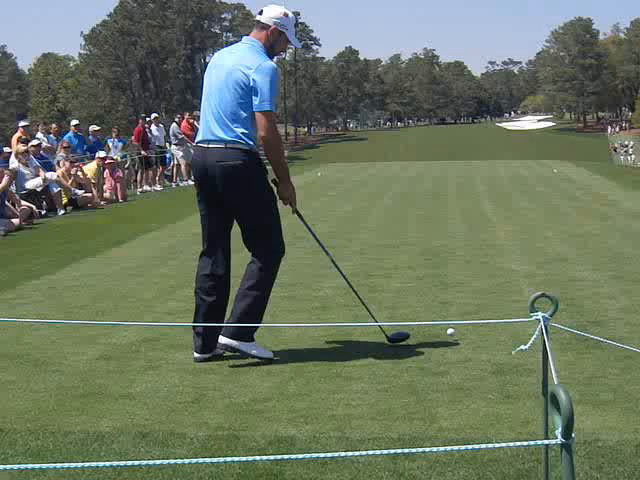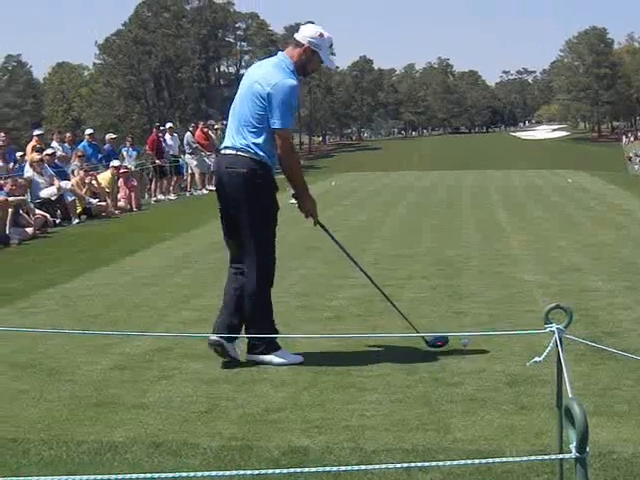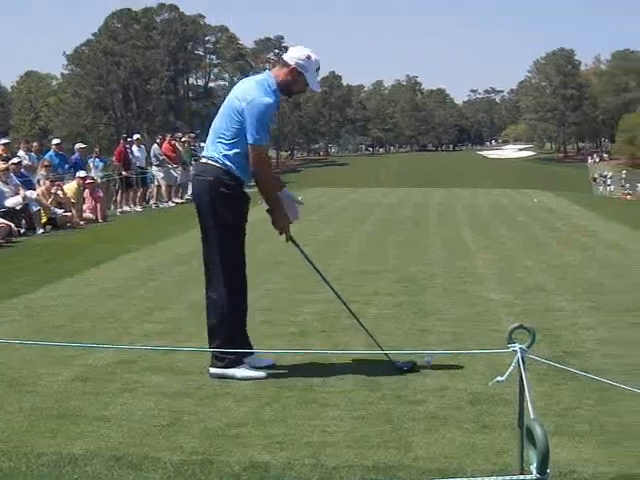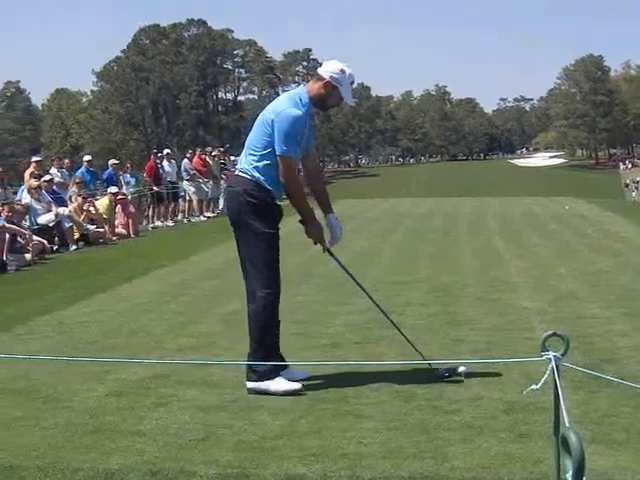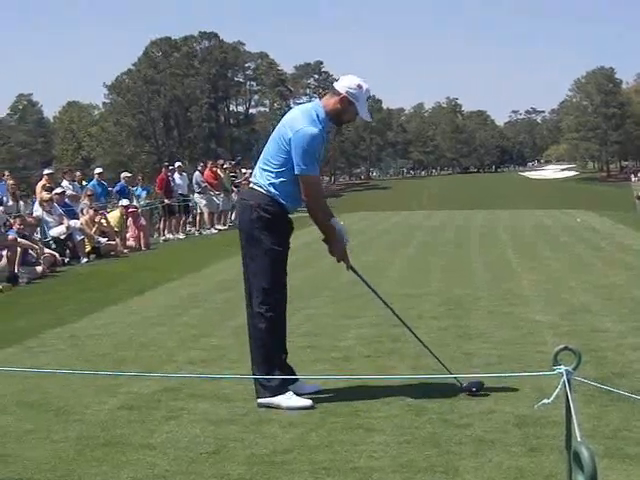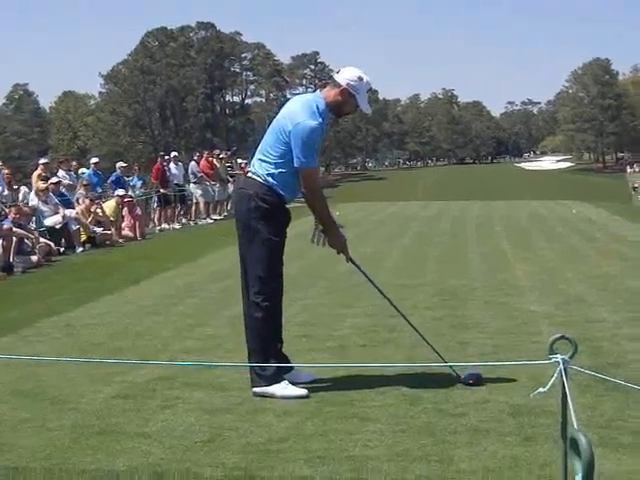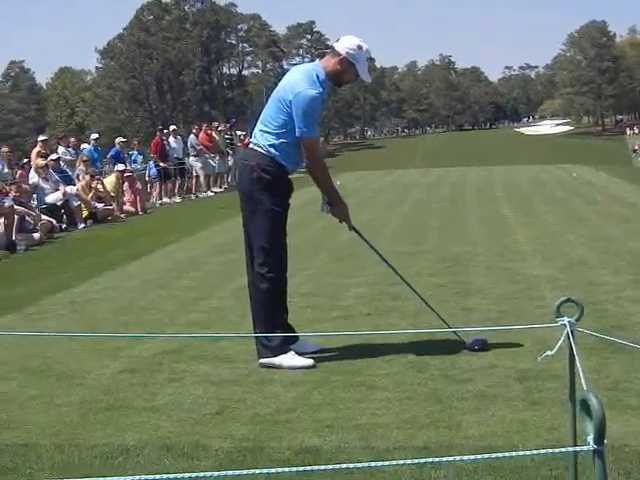
dt=0.3s
person 1, frame 1
left shoulder: (219, 58)
right shoulder: (264, 67)
right elbow: (267, 133)
right wrist: (285, 182)
left hip: (203, 157)
right hip: (237, 162)
left knee: (213, 254)
right knee: (268, 249)
left ankle: (205, 341)
right ankle: (239, 330)
person 1, frame 2
left shoulder: (260, 68)
right shoulder: (285, 83)
right elbow: (284, 149)
left wrist: (295, 186)
right wrist: (304, 195)
left hip: (228, 164)
right hip: (250, 172)
left knee: (242, 257)
right knee: (260, 262)
left ankle: (226, 331)
right ankle: (261, 345)
person 1, frame 3
left shoulder: (254, 86)
right shoulder: (262, 99)
left elbow: (256, 157)
right elbow: (257, 165)
left wrist: (281, 192)
right wrist: (277, 210)
left hip: (217, 182)
right hip: (219, 184)
left knee: (230, 272)
right knee: (227, 275)
left ankle: (236, 348)
right ankle: (225, 358)
person 1, frame 4
left shoulder: (302, 111)
right shoulder: (291, 112)
left elbow: (311, 168)
right elbow: (288, 177)
left wrist: (329, 215)
right wrist: (310, 221)
left hip: (257, 198)
right hip: (249, 197)
left knee: (265, 284)
right knee: (265, 286)
left ankle: (271, 363)
right ankle: (260, 372)
person 1, frame 5
left shoulder: (309, 115)
right shoulder: (308, 130)
left elbow: (313, 186)
right elbow: (310, 195)
left wrist: (333, 222)
right wrist: (332, 238)
left hip: (268, 211)
right hip: (262, 212)
left knee: (274, 299)
right knee: (266, 300)
left ankle: (280, 374)
right ankle: (270, 388)
person 1, frame 6
left shoulder: (307, 103)
right shoulder: (308, 122)
left elbow: (308, 181)
right elbow: (310, 187)
left wrist: (326, 221)
right wrist: (332, 231)
left hip: (263, 200)
right hip: (260, 202)
left knee: (269, 288)
right knee: (262, 290)
left ankle: (275, 364)
right ankle: (265, 376)
person 1, frame 7
left shoulder: (307, 73)
right shoulder: (309, 92)
left elbow: (310, 149)
right elbow: (311, 156)
left wrist: (330, 192)
right wrist: (335, 200)
left hip: (266, 171)
right hip: (263, 172)
left knee: (273, 259)
right knee: (266, 261)
left ankle: (282, 335)
right ankle: (272, 348)
